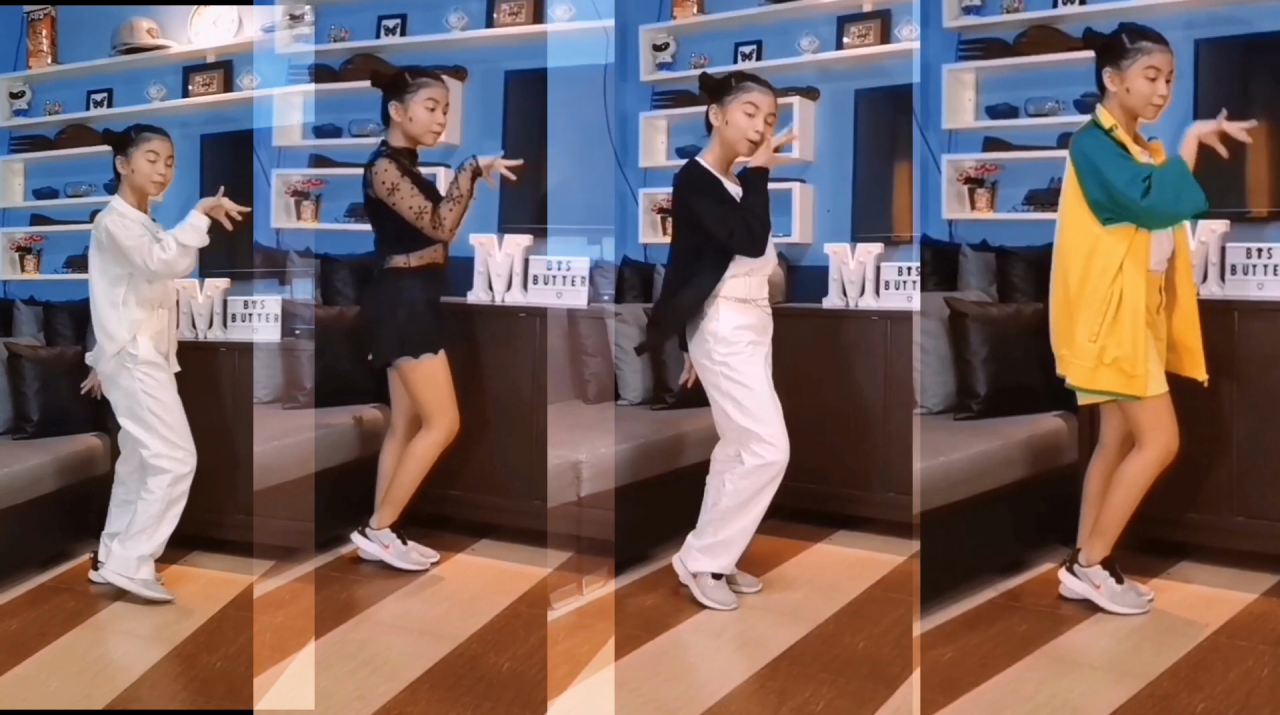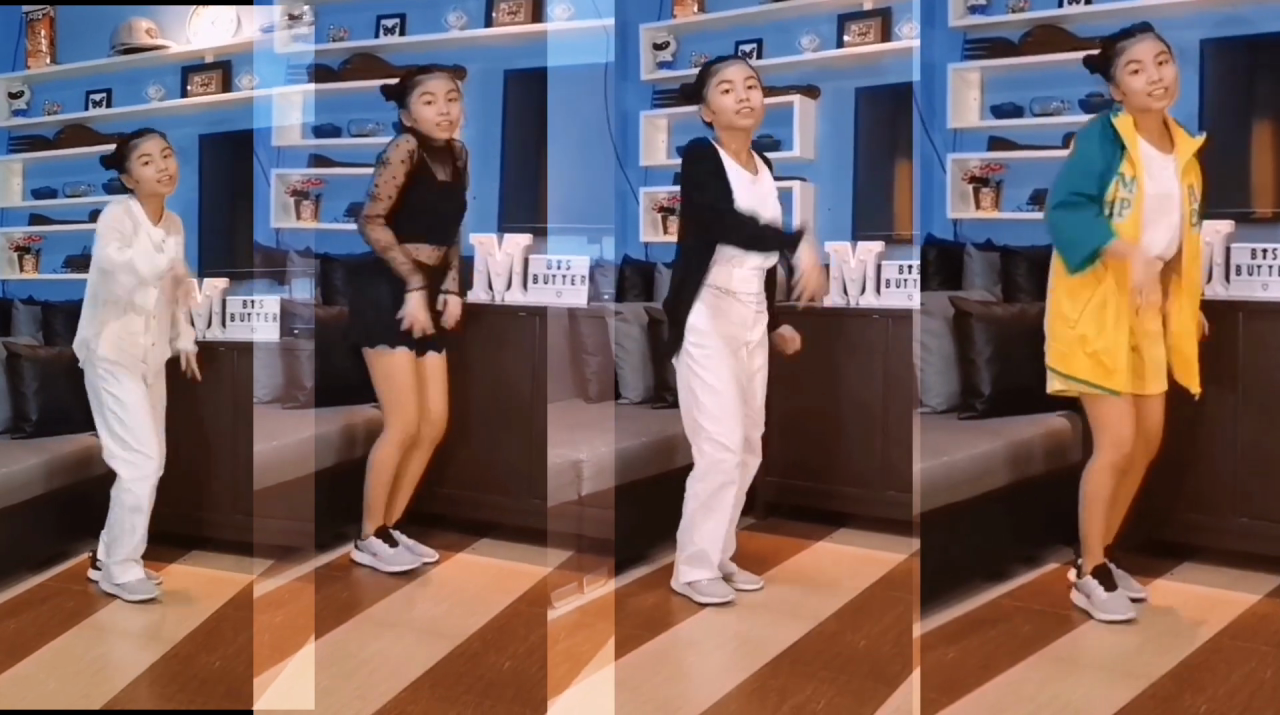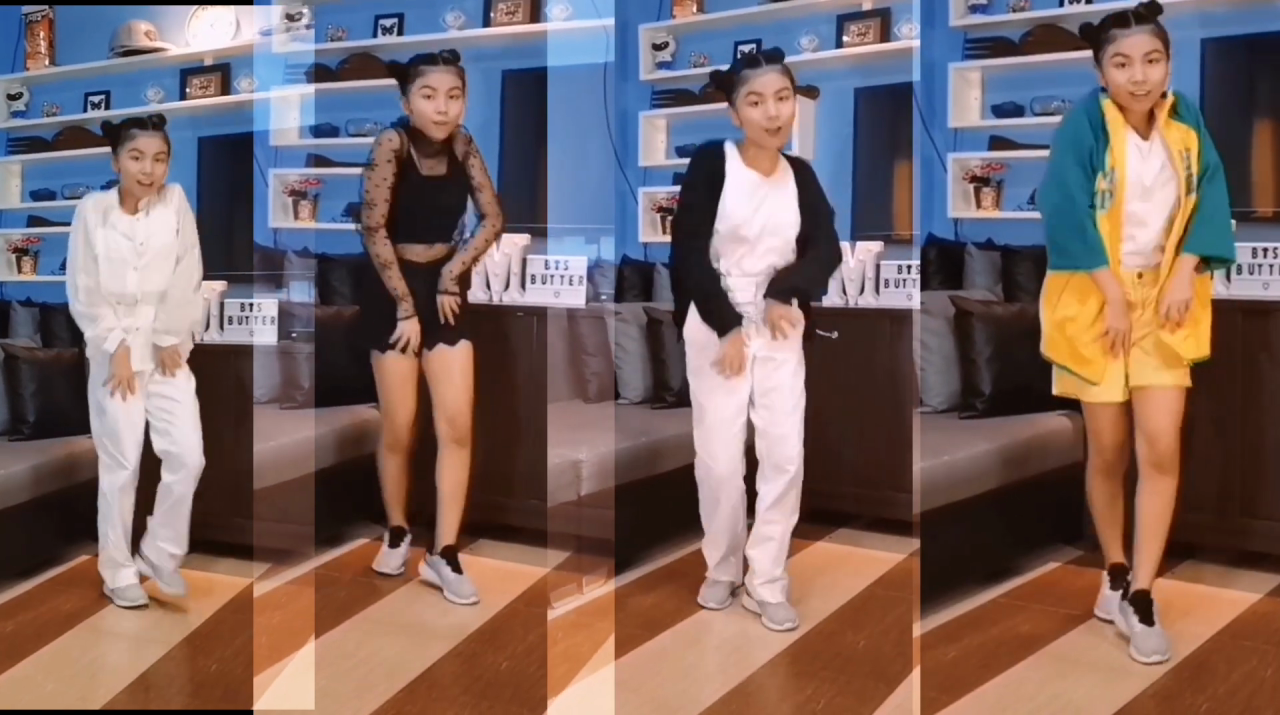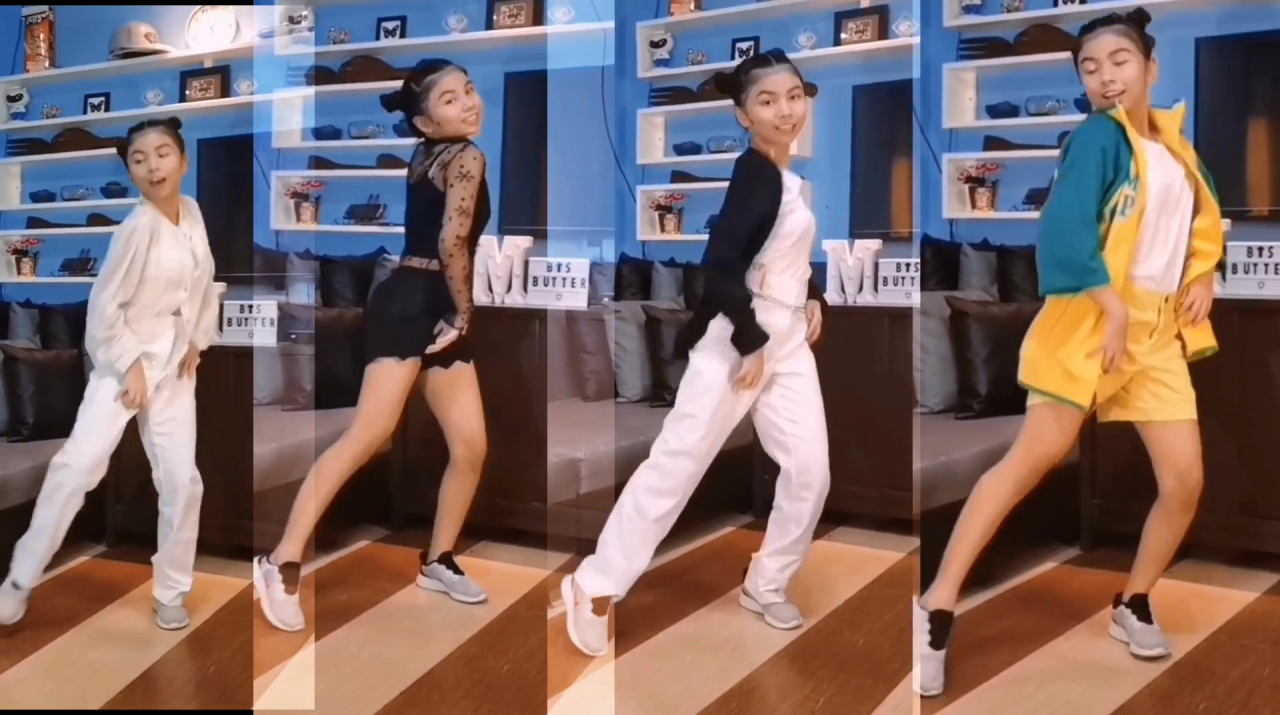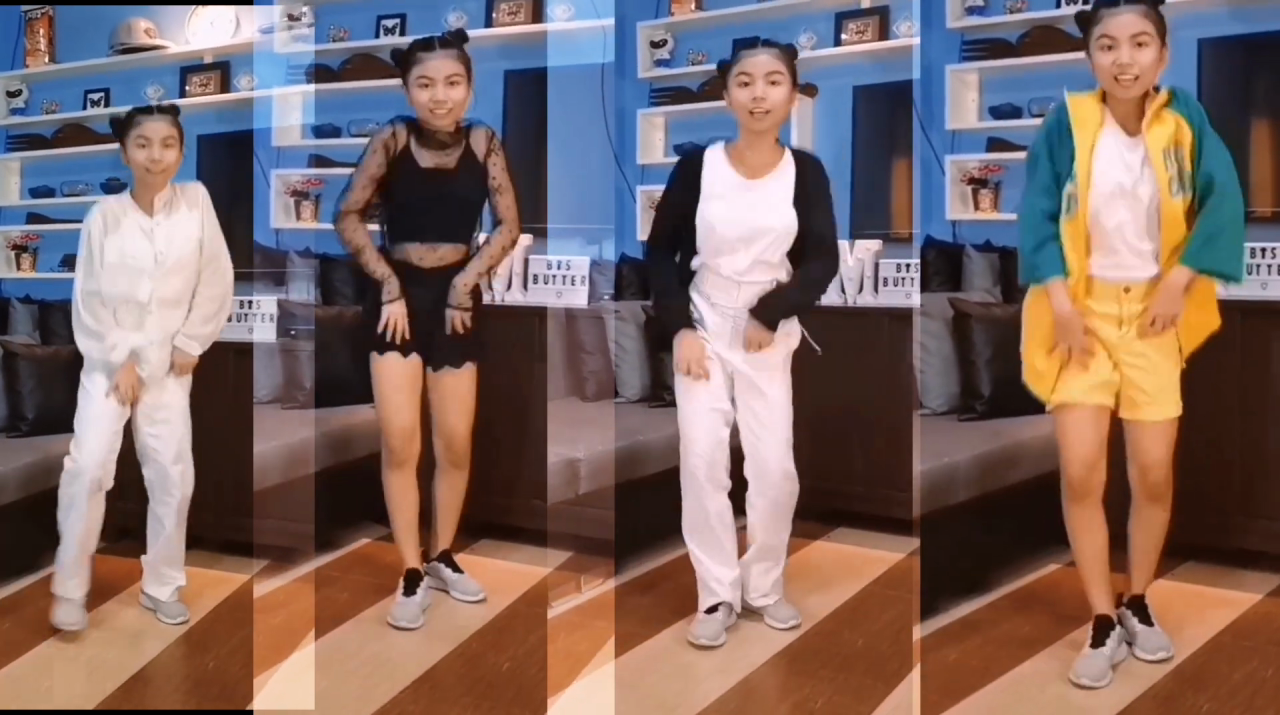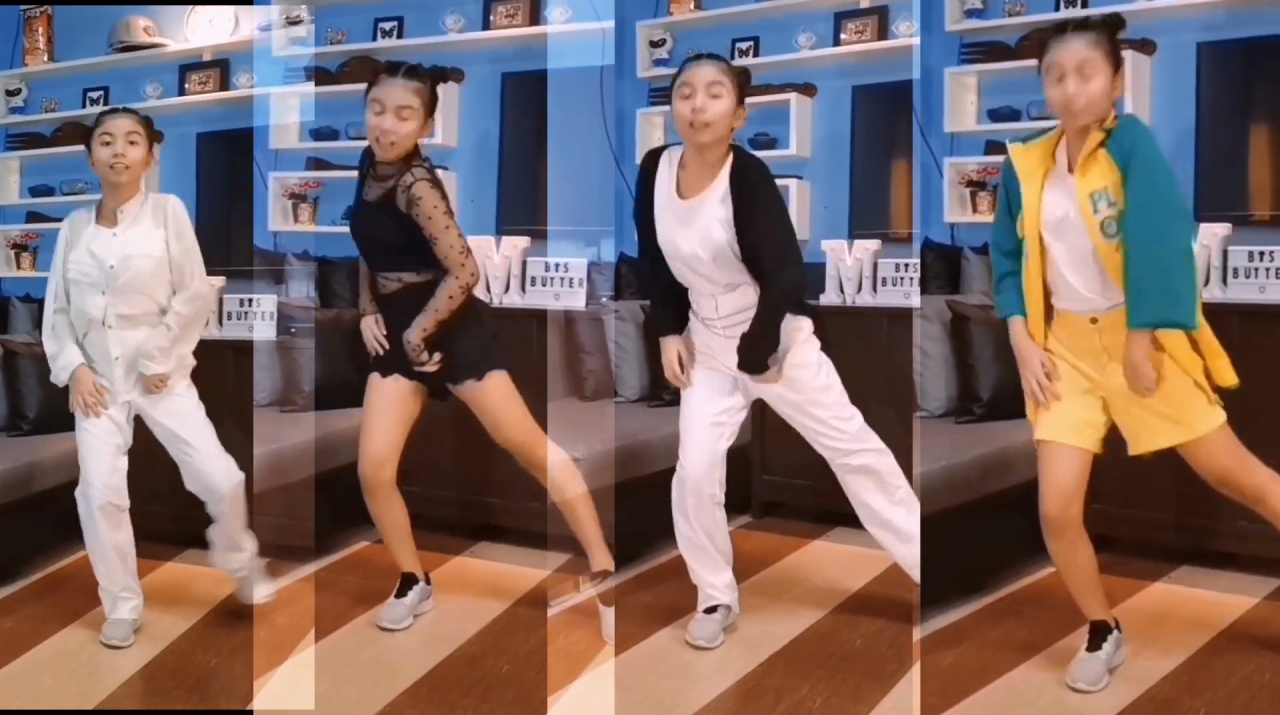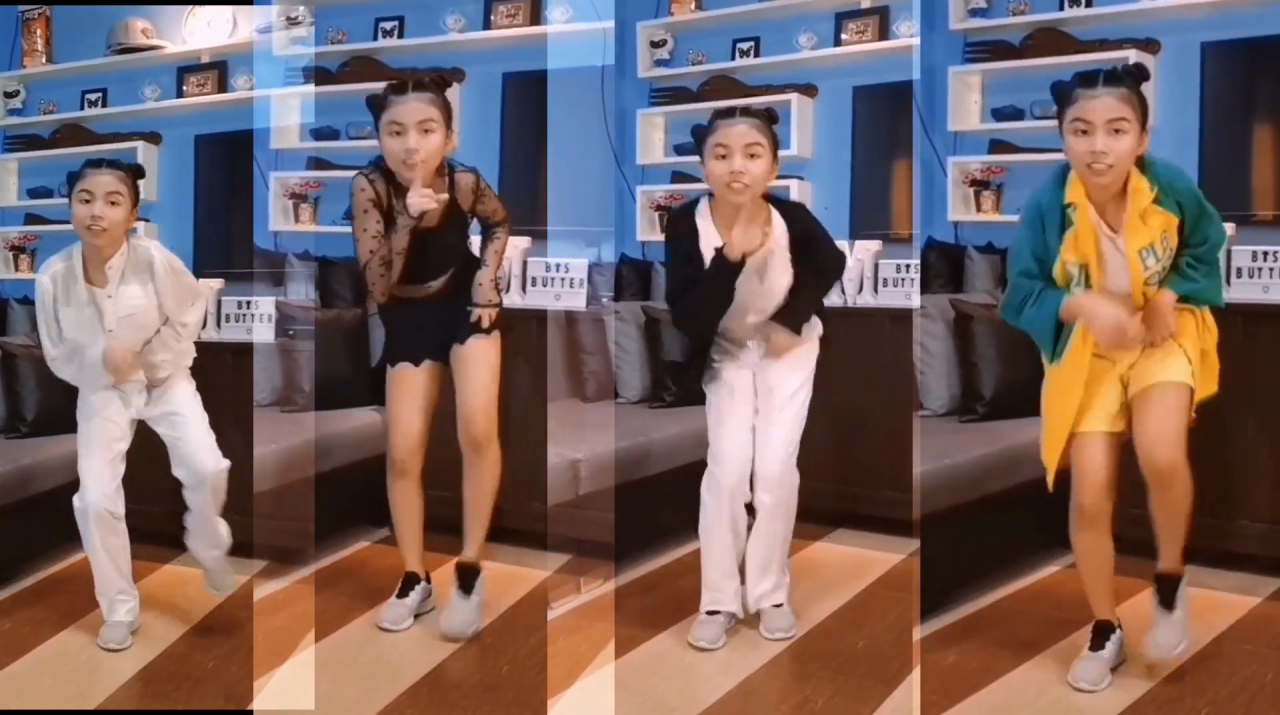
dt=0.5s
person 1, frame 1
left shoulder: (1143, 147)
right shoulder: (1093, 144)
right elbow: (1153, 204)
right wrist: (1194, 136)
left hip: (1137, 311)
right hip: (1109, 314)
left knee: (1119, 439)
right knee: (1159, 440)
left ankle: (1085, 563)
right ankle: (1089, 565)
person 1, frame 2
left shoulder: (1187, 151)
right shoulder: (1105, 138)
left elbow: (1183, 240)
right elbow: (1068, 211)
left wrist: (1185, 304)
right wrist: (1124, 253)
left hip: (1151, 310)
right hip: (1099, 306)
left knee: (1148, 441)
right knee: (1116, 442)
left ankle: (1097, 559)
right ankle: (1091, 573)
person 1, frame 3
left shoulder: (1184, 119)
right shoulder: (1086, 122)
left elbow: (1210, 197)
right elbow: (1065, 210)
left wrist: (1187, 270)
right wrist: (1111, 294)
left hip: (1163, 302)
right hip: (1095, 303)
left knee: (1161, 448)
right knee: (1108, 450)
left ankle: (1140, 595)
right ankle: (1115, 571)
person 1, frame 4
left shoulder: (1171, 139)
right shoulder: (1098, 137)
left elbow: (1201, 215)
right elbow: (1066, 234)
left wrist: (1203, 275)
right wrist: (1111, 308)
left hip: (1160, 330)
right hip: (1094, 320)
left knee: (1185, 481)
right knee: (1029, 460)
left ankle: (1131, 603)
right ankle: (936, 611)
person 1, frame 5
left shoulder: (1183, 118)
right shoulder: (1067, 124)
left elbow: (1221, 203)
right elbow: (1037, 219)
left wrist: (1180, 279)
right wrist: (1060, 303)
left hip: (1150, 313)
right hip: (1078, 310)
left knee: (1154, 475)
right knee: (1081, 468)
left ankle: (1135, 602)
right ankle: (1101, 623)
person 1, frame 6
left shoulder: (1132, 142)
right shoulder: (1021, 167)
left elbow: (1162, 246)
right elbow: (1009, 262)
left wrist: (1141, 338)
right wrist: (1021, 339)
left hip: (1150, 341)
right hip: (1065, 349)
right knee: (1058, 511)
right ankle: (1103, 631)
person 1, frame 7
left shoulder: (1170, 187)
right shoulder: (1048, 203)
left elbow: (1205, 241)
right elbow: (1019, 301)
left wrist: (1171, 295)
right wrist: (1086, 308)
left hip: (1160, 336)
right hip: (1085, 349)
left knee: (1164, 461)
right knee: (1091, 498)
left ankle: (1169, 579)
right ankle: (1104, 628)
person 2, frame 1
left shoulder: (731, 180)
right shoulder: (695, 181)
right elbow: (746, 242)
right wrist: (757, 173)
left hip: (750, 326)
right hip: (725, 332)
left knee: (739, 448)
right knee: (767, 450)
left ankle: (715, 560)
right ankle: (701, 559)
person 2, frame 2
left shoulder: (763, 167)
right shoulder: (702, 160)
right elbow: (728, 224)
left wrist: (775, 320)
right wrist: (799, 245)
left hip: (751, 318)
right hip: (708, 321)
left knee: (746, 446)
right knee: (720, 450)
left ankle: (716, 556)
right ankle: (694, 567)
person 2, frame 3
left shoulder: (801, 175)
right shoulder: (713, 161)
left elbow: (824, 250)
right elbow: (689, 253)
left wrist: (788, 295)
right wrist: (725, 327)
left hip: (778, 326)
right hip: (717, 329)
left knee: (784, 456)
right knee: (720, 457)
left ankle: (765, 583)
right ankle: (725, 559)
person 2, frame 4
left shoulder: (782, 175)
right shoulder: (758, 174)
right elbow: (722, 265)
left wrist: (812, 295)
right wrist: (749, 345)
left hip: (788, 343)
right hip: (733, 342)
left knee: (811, 469)
right knee: (677, 458)
left ankle: (766, 585)
right ankle: (597, 586)
person 2, frame 5
left shoulder: (804, 171)
right shoulder: (698, 166)
left elbow: (821, 263)
right elbow: (664, 253)
left wrist: (771, 314)
right wrist: (679, 327)
left hip: (765, 335)
right hip: (701, 329)
left knee: (774, 470)
right knee: (702, 464)
left ankle: (763, 585)
right ankle: (718, 593)
person 2, frame 6
left shoulder: (747, 175)
right shoulder: (654, 169)
left elbow: (783, 271)
left wrist: (758, 353)
right wrist: (669, 332)
left hip: (774, 340)
right hip: (706, 342)
left knee: (852, 447)
right knee: (695, 474)
right ankle: (717, 597)
person 2, frame 7
left shoulder: (793, 219)
right shoulder: (685, 223)
left elbow: (830, 265)
right elbow: (687, 319)
left wrist: (794, 320)
right wrist: (728, 259)
left hip: (785, 346)
right hip: (729, 352)
left knee: (775, 469)
right knee: (726, 474)
left ankle: (770, 593)
right ankle: (720, 601)
person 3, frame 1
left shoulder: (404, 163)
right shoulder: (385, 168)
right elbow: (439, 226)
right wrist: (473, 168)
left hip: (410, 300)
right hip: (404, 300)
left knee: (406, 424)
right knee: (442, 423)
left ankle: (381, 531)
right ankle: (378, 529)
person 3, frame 2
left shoulder: (457, 153)
right shoulder: (404, 149)
right elbow: (372, 221)
left wrist: (451, 285)
right wrist: (414, 284)
left hip: (426, 301)
right hip: (388, 299)
left knee: (434, 424)
right knee: (403, 425)
left ankle: (391, 527)
right ankle: (369, 537)
person 3, frame 3
left shoulder: (463, 146)
right shoulder: (390, 143)
left elbow: (493, 219)
right elbow: (373, 227)
left wrist: (451, 275)
right wrist: (405, 305)
left hip: (441, 297)
right hip: (392, 298)
left knee: (455, 430)
right knee: (398, 431)
left ankle: (443, 554)
right ankle: (396, 530)
person 3, frame 4
left shoulder: (433, 162)
right shoulder: (465, 160)
right elbow: (453, 241)
left wrist: (459, 309)
right wrist: (461, 308)
left hip: (440, 315)
right hip: (406, 307)
left knee: (472, 448)
right knee: (365, 438)
left ankle: (438, 561)
right ankle: (283, 565)
person 3, frame 5
left shoulder: (483, 141)
right shoulder: (392, 139)
left elbow: (508, 226)
right elbow: (348, 216)
left wrist: (468, 281)
right wrist: (390, 286)
left hip: (451, 301)
right hip: (398, 298)
left knee: (455, 448)
right knee: (400, 446)
left ankle: (441, 557)
right ankle: (412, 573)
person 3, frame 6
left shoulder: (422, 184)
right shoulder: (372, 166)
left elbow: (461, 270)
left wrist: (420, 330)
right wrist: (370, 310)
left hip: (451, 328)
right hip: (396, 331)
left knee: (532, 450)
right knee: (373, 473)
left ankle: (604, 571)
right ankle: (413, 580)
person 3, frame 7
left shoulder: (465, 183)
right shoulder: (367, 187)
left elbow: (499, 223)
right elbow: (378, 289)
left wrist: (489, 276)
right wrist: (408, 222)
left hip: (463, 308)
right hip: (407, 320)
left knee: (477, 430)
right knee: (404, 457)
left ankle: (469, 569)
right ankle: (415, 579)
person 4, frame 1
left shoulder: (142, 221)
right shoulder: (114, 221)
right elbow: (162, 261)
left wrist: (100, 361)
right wrist: (202, 212)
left hip: (146, 356)
right hip: (133, 358)
left knee: (140, 460)
right knee: (175, 460)
left ankle: (111, 558)
right ankle: (130, 564)
person 4, frame 2
left shoulder: (174, 225)
right shoulder: (119, 214)
right elbow: (110, 266)
left wrist: (183, 336)
right wrist: (165, 266)
left hip: (150, 358)
right hip: (112, 357)
left knee: (149, 463)
right knee: (140, 463)
left ankle: (111, 558)
right ankle: (121, 570)
person 4, frame 3
left shoulder: (176, 203)
right shoulder: (92, 211)
left elbow: (188, 279)
right elbow: (82, 292)
left wrist: (173, 339)
right wrist: (117, 347)
left hip: (167, 353)
right hip: (113, 355)
left knee: (187, 456)
right knee: (120, 466)
left ankle: (161, 552)
right ankle: (119, 572)
person 4, frame 4
left shoulder: (191, 213)
right shoulder: (139, 227)
right elbow: (104, 307)
left wrist: (197, 343)
right wrist: (129, 366)
left hip: (173, 367)
right hip: (122, 366)
left knee: (181, 481)
right knee: (79, 466)
left ankle: (170, 590)
person 4, frame 5
left shoulder: (195, 199)
right shoulder: (104, 216)
left elbow: (217, 279)
right elbow: (86, 299)
left wrist: (190, 344)
right wrist: (119, 361)
left hip: (171, 362)
right hip: (107, 360)
left knee: (173, 479)
right knee: (87, 469)
left ankle: (162, 587)
right ankle: (69, 587)
person 4, frame 6
left shoulder: (167, 211)
right shoulder: (72, 226)
left elbow: (195, 297)
right elbow: (57, 309)
left wrist: (162, 362)
right wrist: (74, 368)
left hip: (158, 374)
right hip: (95, 377)
left knee: (221, 479)
right knee: (99, 492)
left ankle: (241, 564)
right ankle: (123, 606)
person 4, frame 7
left shoulder: (153, 259)
right shoulder: (54, 274)
left elbow: (190, 310)
right elbow: (59, 355)
left wrist: (157, 362)
right wrist: (104, 363)
left hip: (163, 378)
right hip: (98, 390)
left knee: (207, 470)
right knee: (96, 500)
left ankle: (208, 547)
right ankle: (120, 609)
